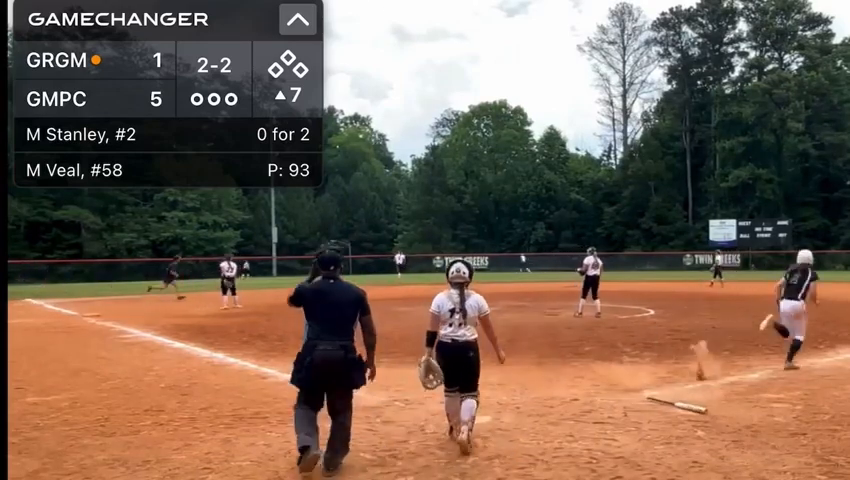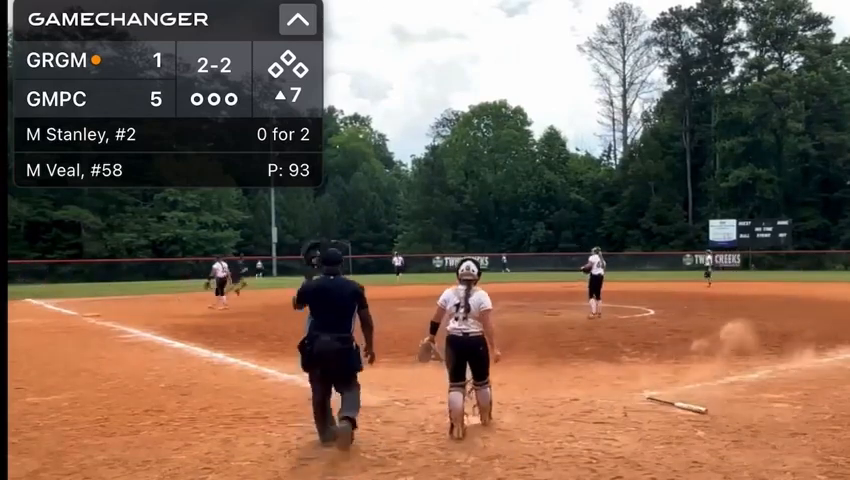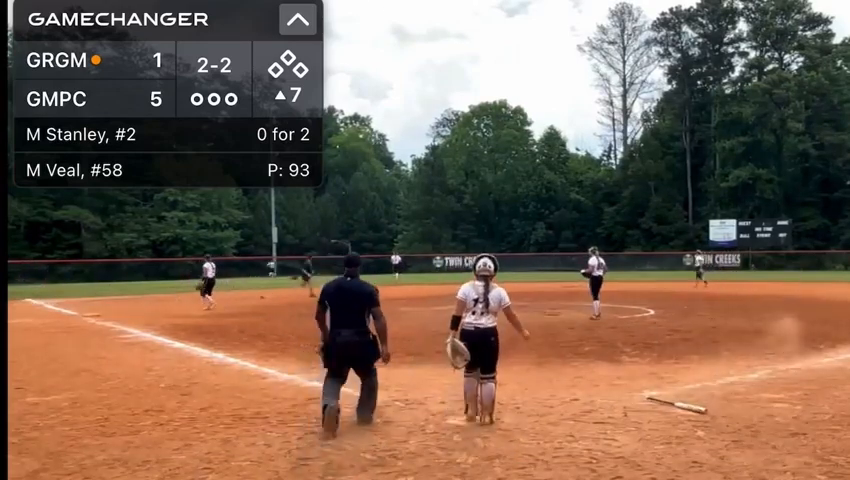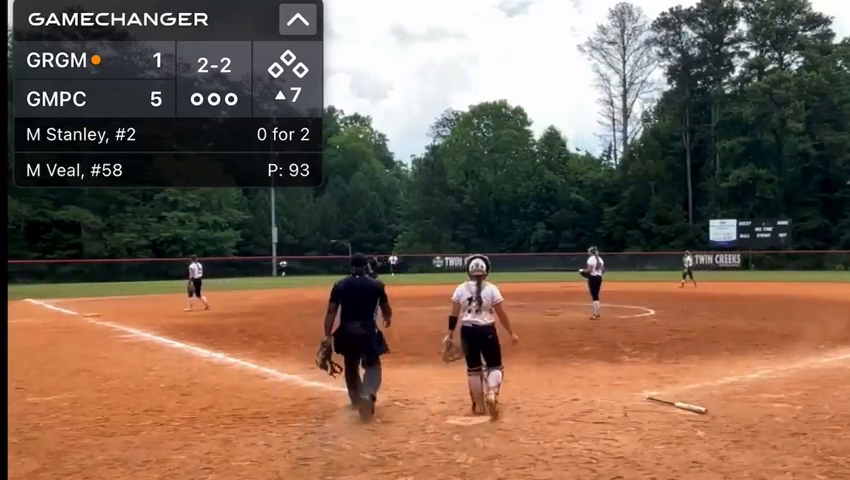
dt=0.5s
person 1, frame 1
left shoulder: (307, 290)
right shoulder: (356, 293)
left elbow: (292, 300)
right elbow: (369, 330)
left wrist: (311, 276)
right wrist: (370, 359)
left hip: (314, 356)
right hip: (344, 356)
left knee: (306, 404)
right knee: (341, 411)
left ankle: (308, 447)
right ankle: (332, 460)
person 1, frame 2
left shoulder: (309, 287)
right shoulder: (354, 288)
left elbow: (296, 304)
right elbow: (366, 321)
right wrist: (369, 345)
left hip: (316, 345)
right hip: (342, 345)
left knee: (320, 391)
right knee: (349, 388)
left ankle: (326, 433)
right ankle: (345, 422)
person 1, frame 3
left shoulder: (329, 287)
right shoulder: (368, 289)
left elbow: (319, 315)
right elbow: (378, 318)
left wrist: (325, 334)
right wrist: (384, 345)
left hip: (336, 339)
right hip: (360, 339)
left knee: (334, 377)
right knee: (368, 377)
left ankle: (330, 406)
right ankle: (364, 415)
person 1, frame 4
left shoulder: (339, 286)
right shoulder: (376, 285)
left elbow: (331, 312)
right elbow: (386, 309)
left wrist: (327, 336)
right wrist: (387, 319)
left hip: (347, 332)
right hip: (368, 331)
left knee: (350, 368)
right knee: (372, 366)
left ankle: (356, 400)
right ankle: (367, 397)
person 2, frame 1
left shoulder: (440, 298)
right shoulder: (477, 299)
left elbow: (432, 329)
right elbow: (488, 328)
left wrist: (428, 352)
right wrist: (498, 350)
left hip: (445, 348)
right hip: (468, 348)
left knee: (451, 390)
right knee: (469, 393)
left ankle: (456, 429)
right ankle: (464, 431)
person 2, frame 2
left shoulder: (449, 293)
right shoulder: (481, 295)
left elbow: (437, 318)
right elbow: (487, 324)
left wrist: (431, 336)
right wrist: (494, 348)
left hip: (454, 341)
right hip: (476, 342)
left knee: (456, 385)
right knee: (482, 381)
left ankle: (457, 427)
right ankle: (485, 417)
person 2, frame 3
left shoulder: (466, 288)
right shoulder: (498, 292)
left elbow: (457, 314)
right elbow: (511, 316)
left wrist: (452, 335)
right wrist: (523, 331)
left hip: (468, 334)
right hip: (488, 335)
left knee: (470, 371)
right knee: (488, 375)
left ankle: (471, 409)
right ankle: (486, 414)
person 2, frame 4
left shoulder: (461, 289)
right shoulder: (492, 289)
left elbow: (454, 315)
right elbow: (501, 314)
left wrist: (449, 335)
right wrist: (511, 333)
left hip: (467, 331)
right hip: (486, 331)
left knee: (473, 369)
right knee: (495, 367)
left ankle: (478, 405)
right ankle: (491, 395)
